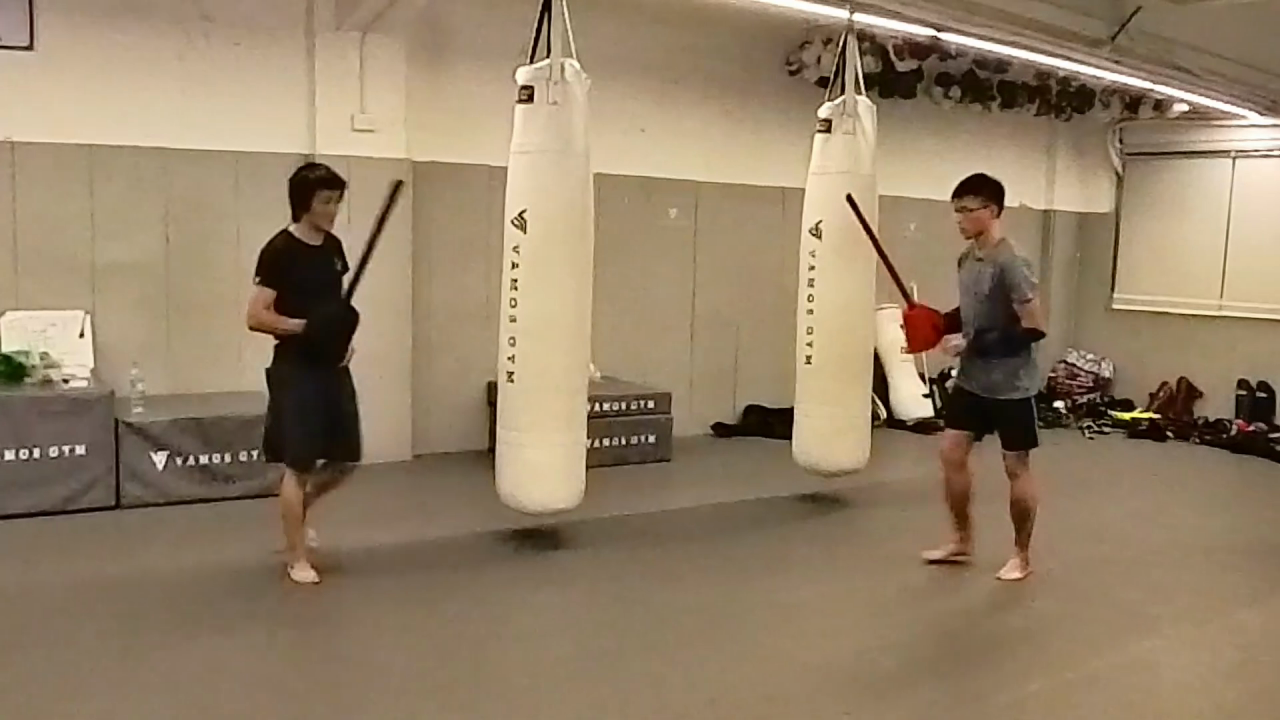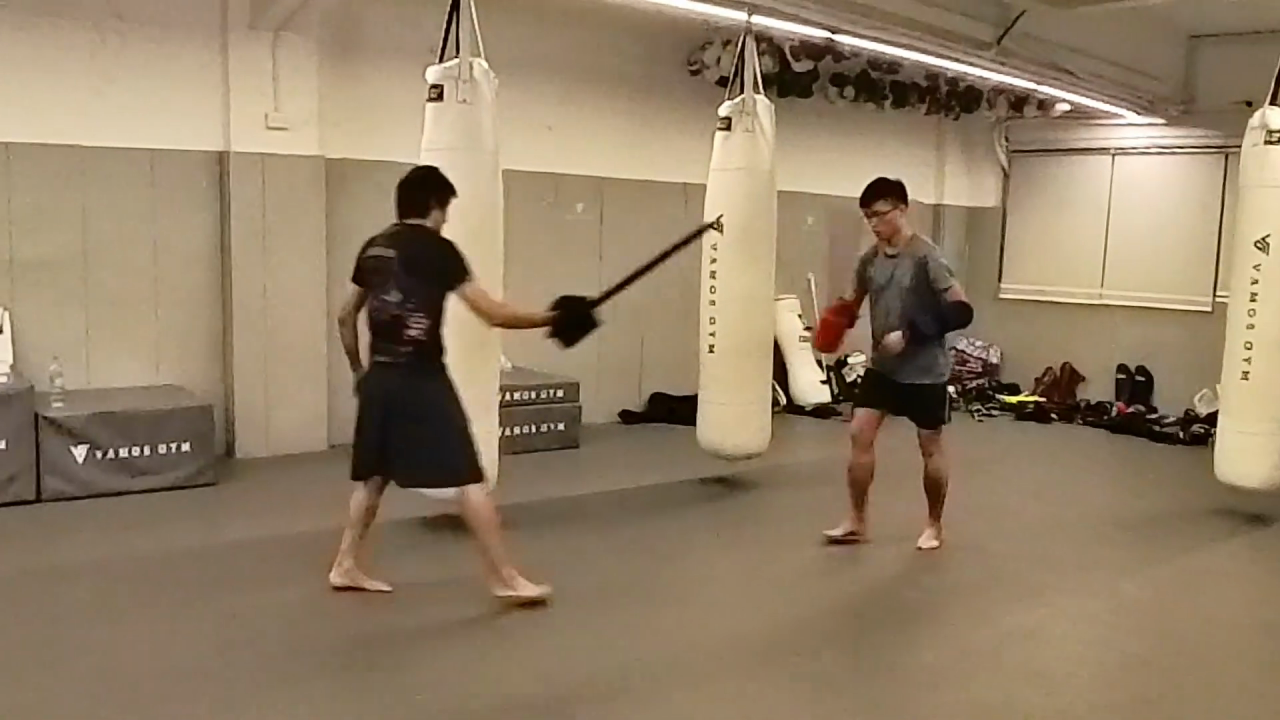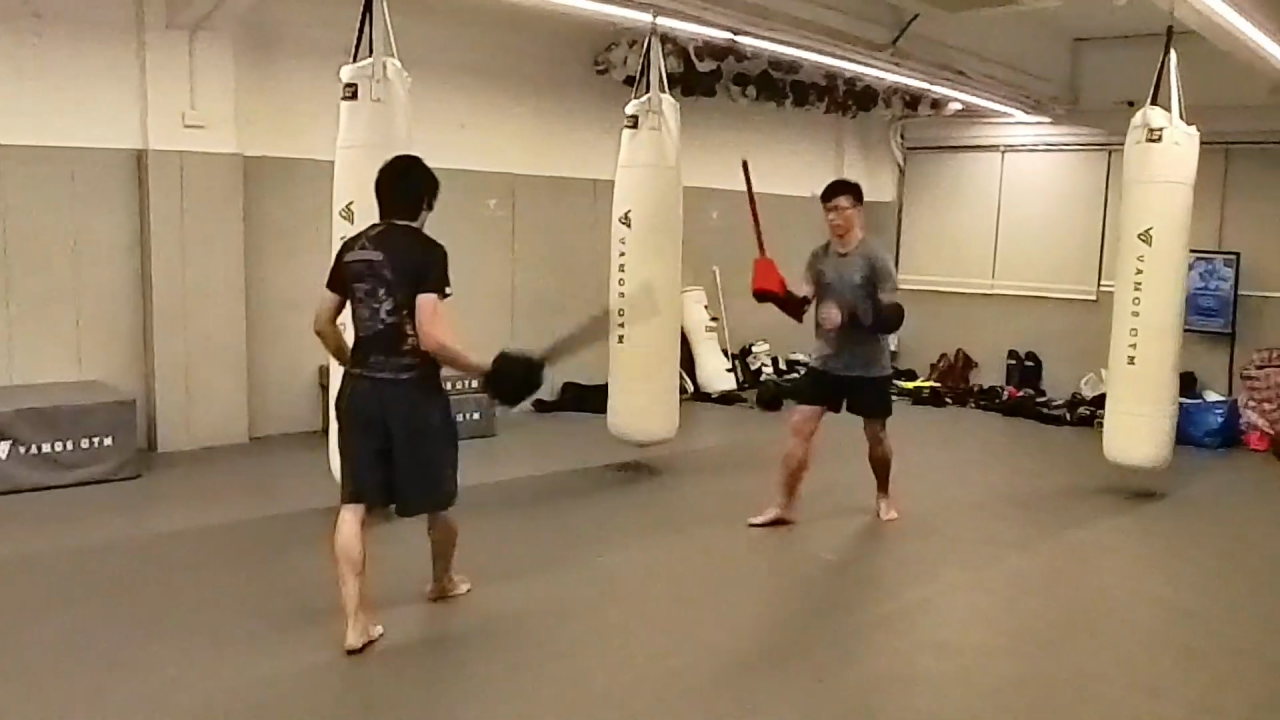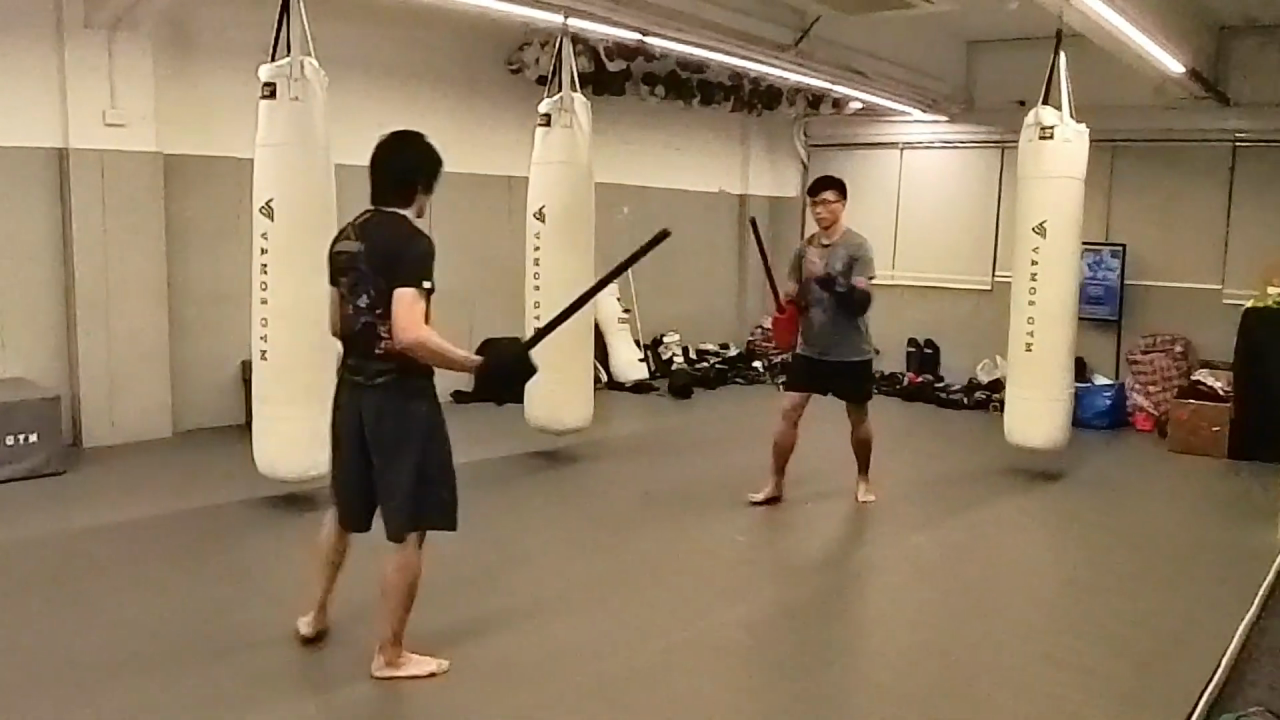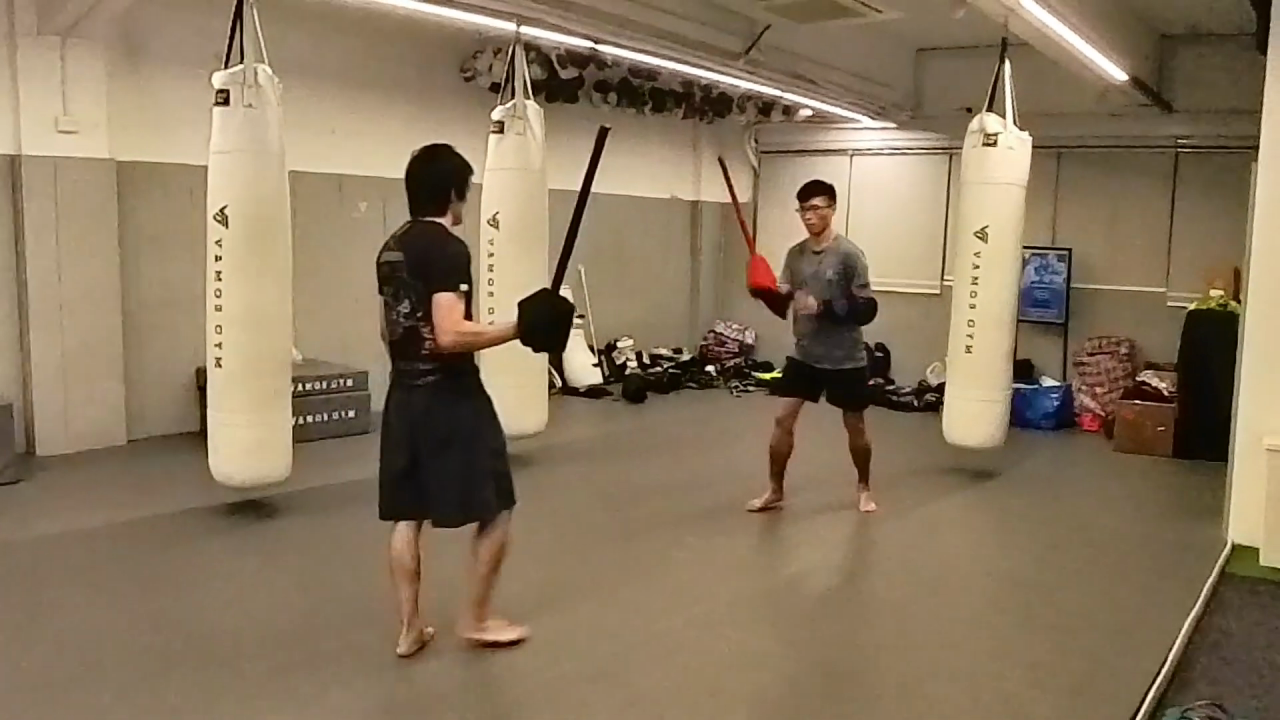
dt=1s
person 1, frame 1
left shoulder: (334, 247)
right shoulder: (279, 251)
right elbow: (255, 317)
right wrist: (307, 327)
left hip: (333, 367)
right hip: (295, 370)
left knee: (344, 458)
right knee: (297, 466)
left ankle: (298, 511)
right ankle: (296, 557)
person 1, frame 2
left shoulder: (374, 247)
right shoulder: (437, 249)
left elbow: (345, 316)
right elbow: (492, 313)
left wrist: (357, 367)
right wrist: (550, 317)
left hip: (379, 375)
right hip: (421, 377)
left knee: (371, 475)
right knee: (468, 479)
left ankle: (345, 566)
right ankle: (507, 580)
person 1, frame 3
left shoulder: (352, 249)
right shoulder: (427, 252)
left elbow: (323, 324)
right elbow: (430, 337)
right wrist: (483, 368)
left hip: (360, 389)
right hip: (414, 390)
left knee: (354, 504)
right knee: (439, 496)
left ankle: (355, 622)
right ankle: (443, 581)
person 1, frame 4
left shoulder: (347, 237)
right shoulder: (409, 243)
right elbow: (409, 336)
right wrist: (474, 362)
left hip: (353, 390)
right hip: (398, 399)
left knee: (348, 508)
right knee: (410, 528)
left ankle: (315, 614)
right ankle: (390, 653)
person 1, frame 5
left shoulder: (391, 248)
right shoulder: (448, 248)
right elbow: (451, 335)
right wrist: (518, 328)
left hip: (404, 394)
right hip: (450, 396)
left knee: (406, 515)
right knee: (494, 508)
left ankle: (410, 626)
right ankle: (476, 617)
person 2, frame 1
left shoulder: (1011, 264)
right shoulder: (966, 259)
left elbow: (1032, 330)
left wrist: (970, 343)
right wrist: (941, 325)
left hip: (1010, 385)
right hip: (970, 379)
left knee: (1016, 468)
right knee: (951, 454)
left ankle: (1022, 554)
right ankle: (961, 540)
person 2, frame 2
left shoulder: (926, 256)
right shoulder: (870, 259)
left elbow: (961, 310)
right elbow: (851, 306)
left wrist: (911, 333)
right wrist: (837, 319)
left hip: (926, 370)
right hip: (883, 367)
left knee: (931, 447)
right knee: (860, 435)
left ankle: (934, 524)
right ankle: (856, 520)
person 2, frame 3
left shoulder: (876, 259)
right shoulder: (819, 256)
left elbow: (893, 316)
right elbow: (801, 303)
left wrist: (848, 318)
left hip: (869, 365)
right hip: (826, 361)
left knee: (875, 435)
right knee: (800, 427)
left ankle: (883, 496)
right ankle: (783, 506)
person 2, frame 4
left shoulder: (857, 247)
right shoulder: (804, 248)
left elbow: (861, 302)
left wrist: (826, 276)
left hip: (851, 351)
right hip: (808, 348)
left knee: (857, 418)
right knee: (789, 413)
left ankle: (863, 479)
right ankle: (775, 485)
person 2, frame 5
left shoulder: (849, 255)
right shoulder: (795, 254)
left elbow: (866, 310)
right elbow: (783, 305)
left wrist: (823, 307)
left hip: (845, 359)
right hip: (803, 355)
left knee: (855, 427)
right knee: (783, 420)
left ankle: (864, 488)
right ankle: (774, 491)
